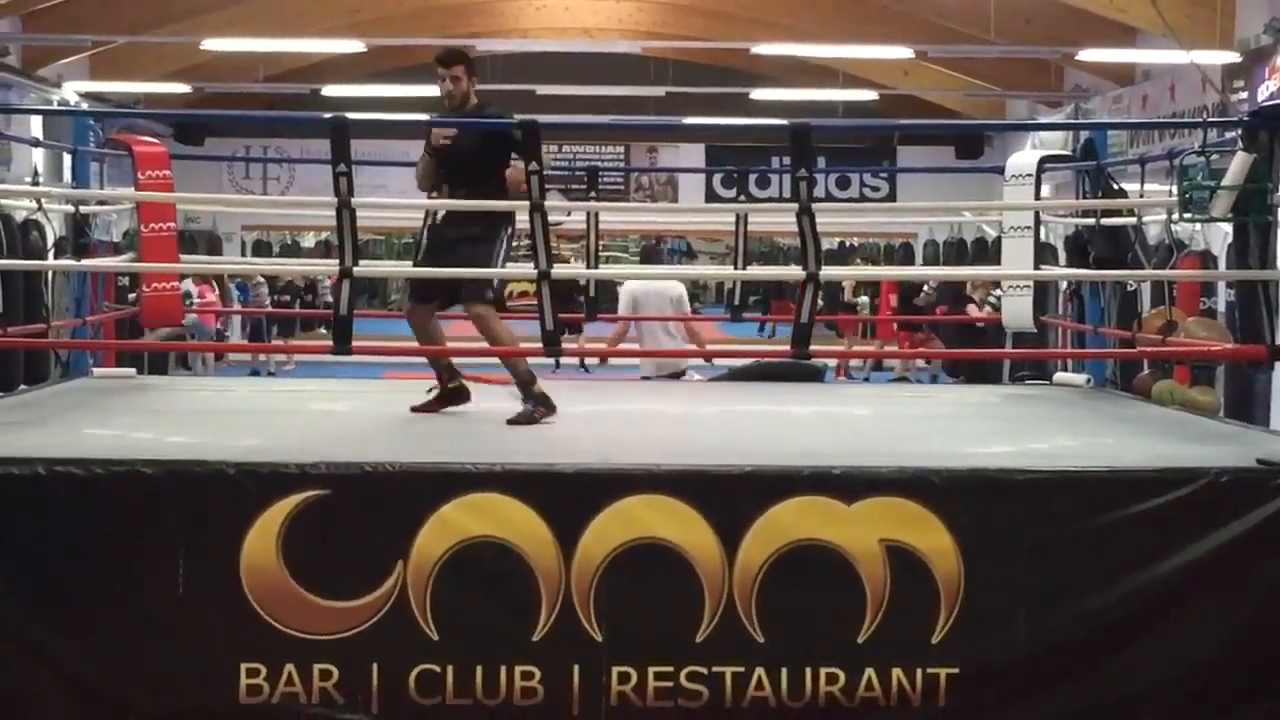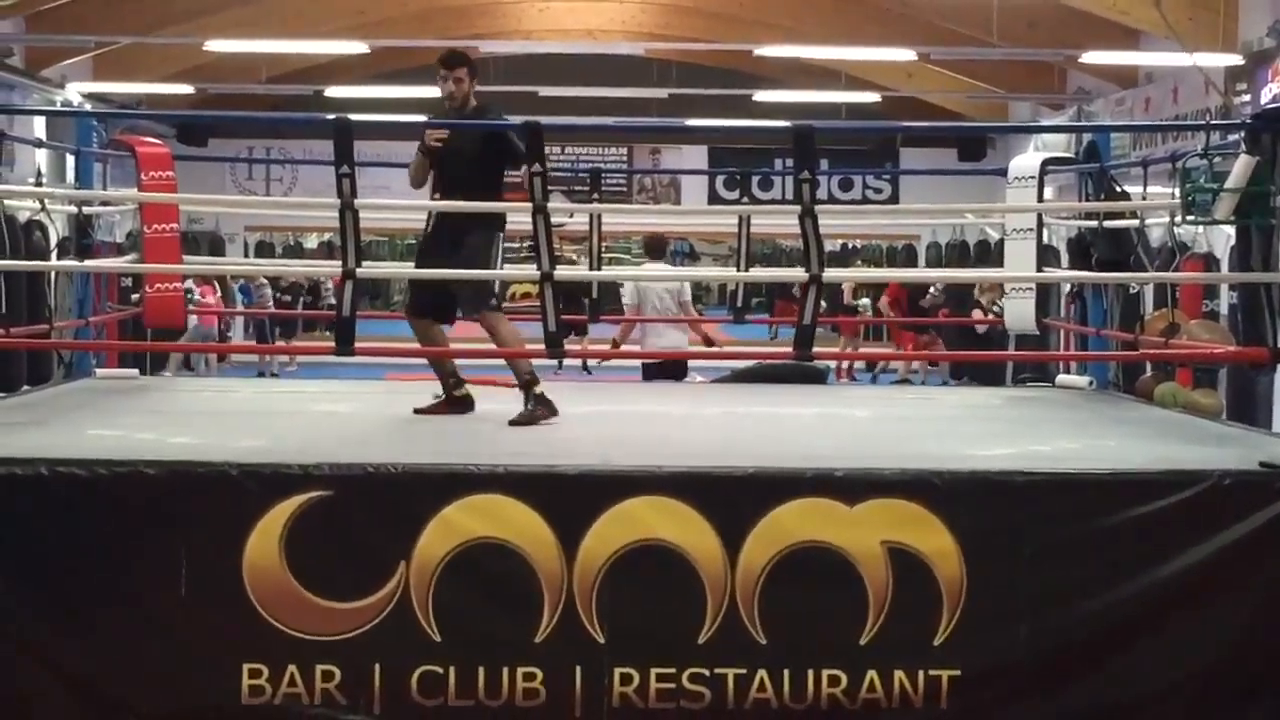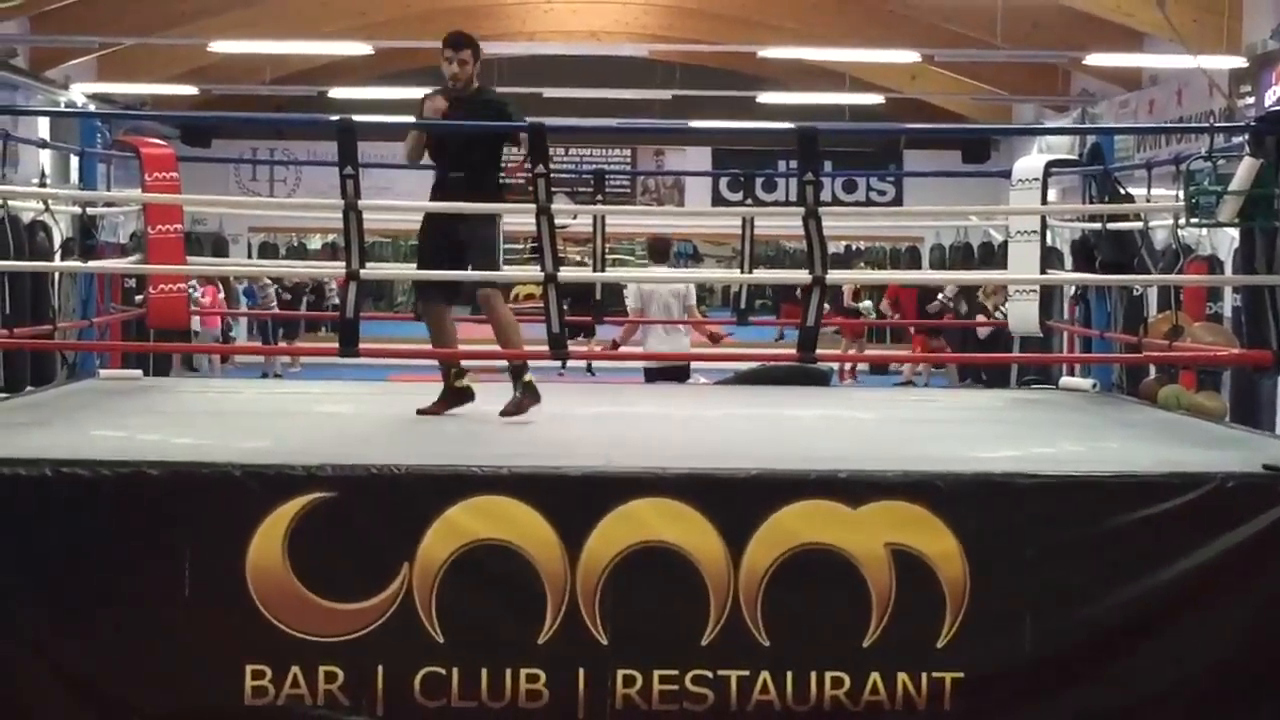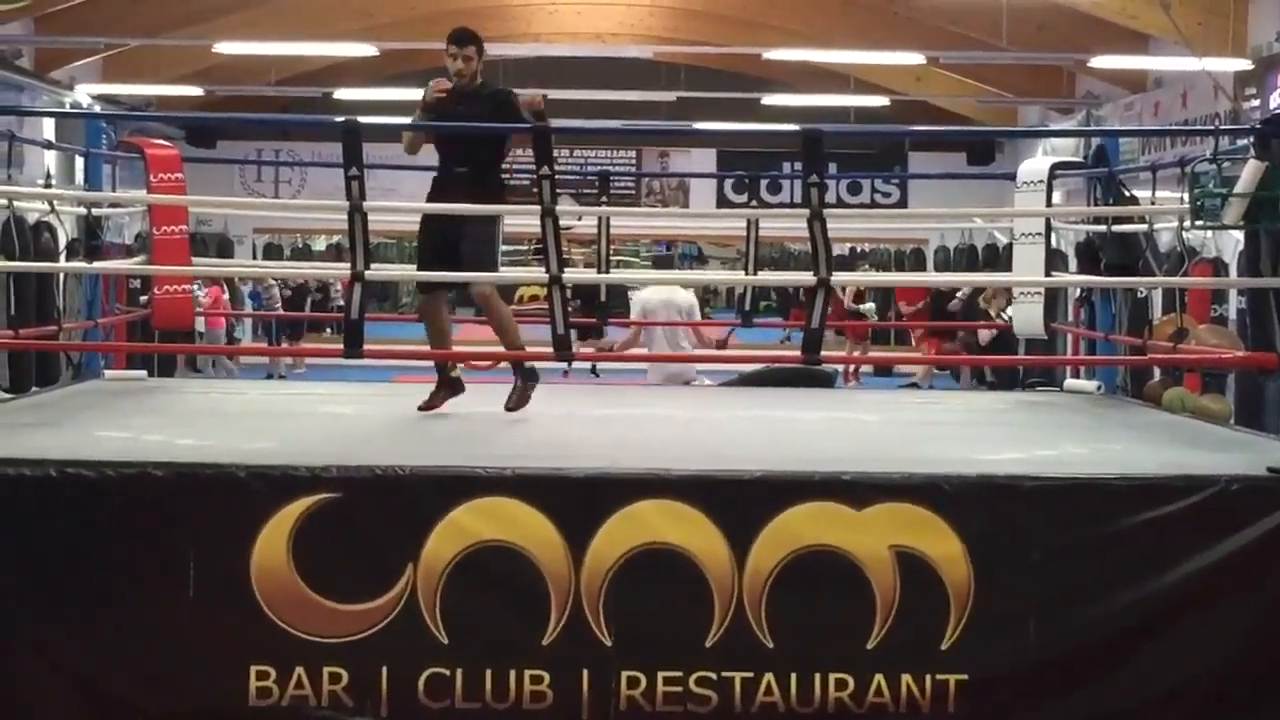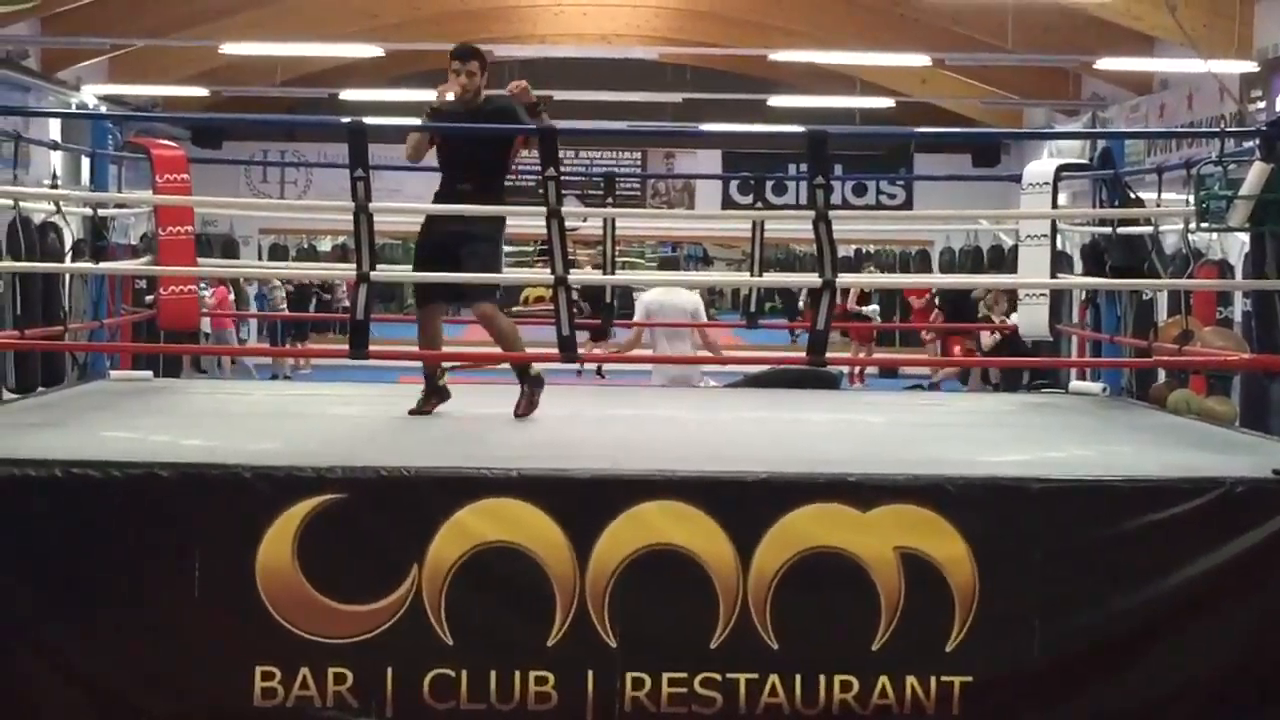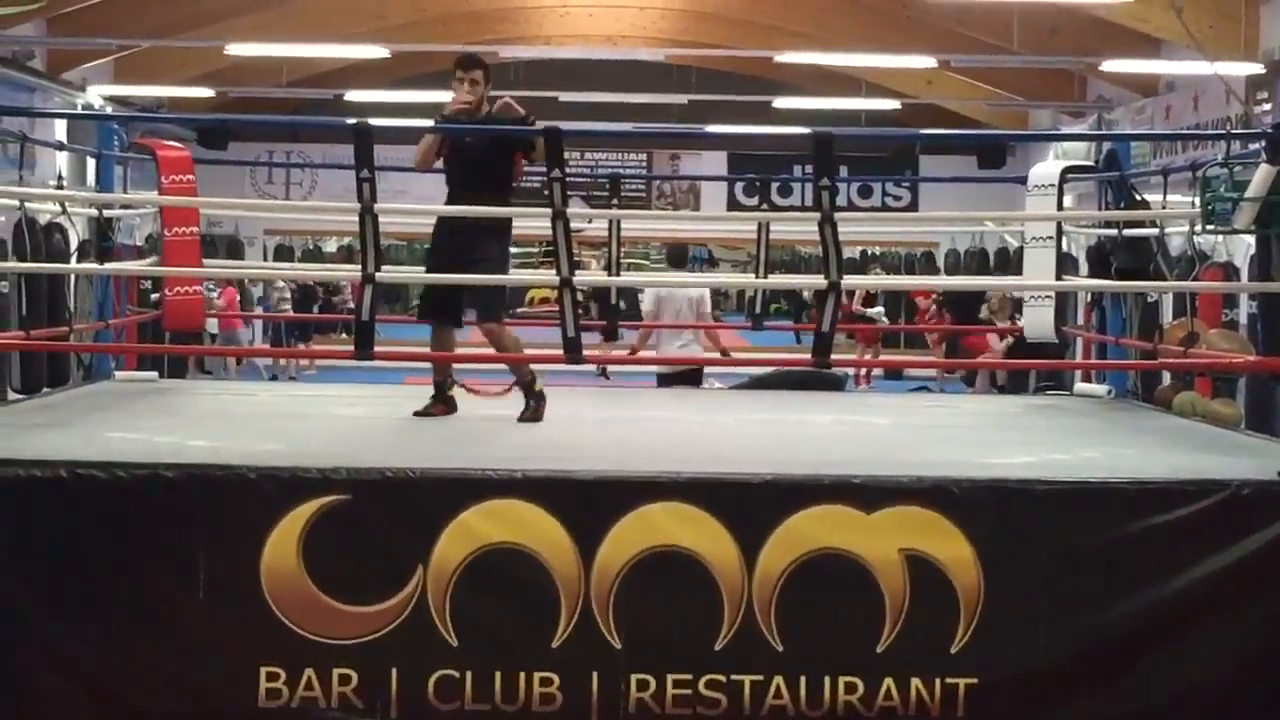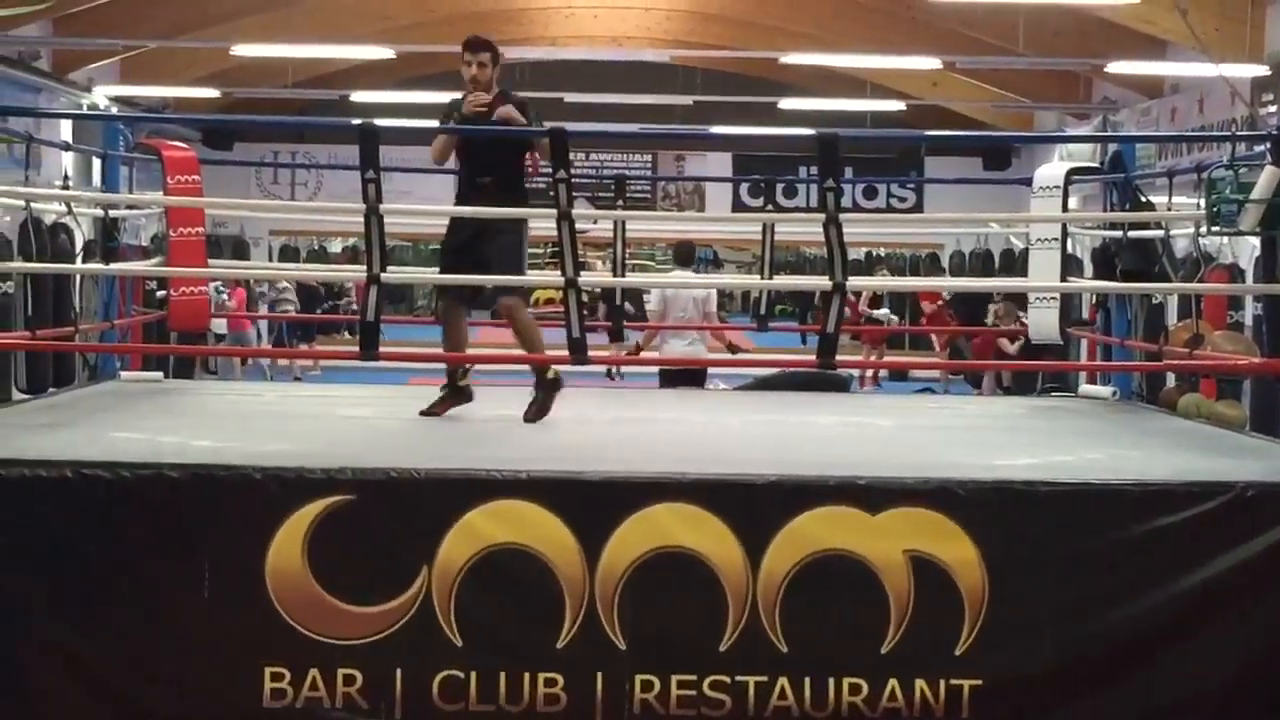
dt=0.1s
person 1, frame 1
left shoulder: (493, 121)
right shoulder: (440, 124)
right elbow: (425, 183)
left wrist: (523, 170)
right wrist: (430, 150)
left hip: (489, 225)
right hip: (451, 224)
left knee: (479, 309)
right knee: (417, 306)
left ankle: (535, 396)
right ankle: (451, 385)
person 1, frame 2
left shoulder: (492, 124)
right shoulder: (437, 126)
left elbow: (529, 162)
right elbow: (416, 182)
right wrist: (424, 149)
left hip: (482, 229)
right hip: (444, 228)
left knee: (487, 314)
right knee: (419, 316)
left ankle: (536, 397)
right ankle: (456, 393)
person 1, frame 3
left shoulder: (492, 104)
right shoulder: (434, 103)
left elbow: (525, 142)
right elbow: (411, 157)
left wrist: (528, 152)
right wrist: (424, 121)
left hip: (482, 209)
right hip: (441, 210)
left knee: (488, 292)
right knee: (431, 302)
left ankle: (524, 383)
right ankle: (456, 385)
person 1, frame 4
left shoulder: (498, 98)
right shoulder: (438, 98)
right elbow: (410, 147)
left wrist: (536, 111)
right wrist: (426, 107)
left hip: (483, 206)
right hip: (441, 205)
left knee: (482, 290)
right knee: (430, 295)
left ankle: (523, 370)
right ankle: (447, 377)
person 1, frame 5
left shoulder: (503, 109)
right shoulder: (443, 112)
right elbow: (413, 154)
left wrist: (531, 105)
right wrist: (434, 110)
left hip: (484, 222)
right hip: (442, 220)
left knee: (484, 309)
right knee: (429, 307)
left ankle: (529, 376)
right ankle: (434, 385)
person 1, frame 6
left shoulder: (506, 123)
right shoulder: (450, 123)
left elbow: (544, 157)
right elbow: (421, 162)
left wrist: (523, 120)
right wrist: (445, 119)
left hip: (491, 234)
right hip: (450, 232)
left knee: (491, 325)
right knee: (440, 324)
left ankle: (532, 390)
right ankle: (443, 395)
person 1, frame 7
left shoulder: (514, 106)
right shoulder: (456, 108)
left elbow: (547, 152)
right elbow: (437, 156)
left wrist: (523, 126)
right wrist: (462, 115)
left hip: (507, 214)
right hip: (467, 215)
left knee: (509, 302)
right knee: (450, 305)
left ankle: (545, 379)
right ankle: (456, 384)
